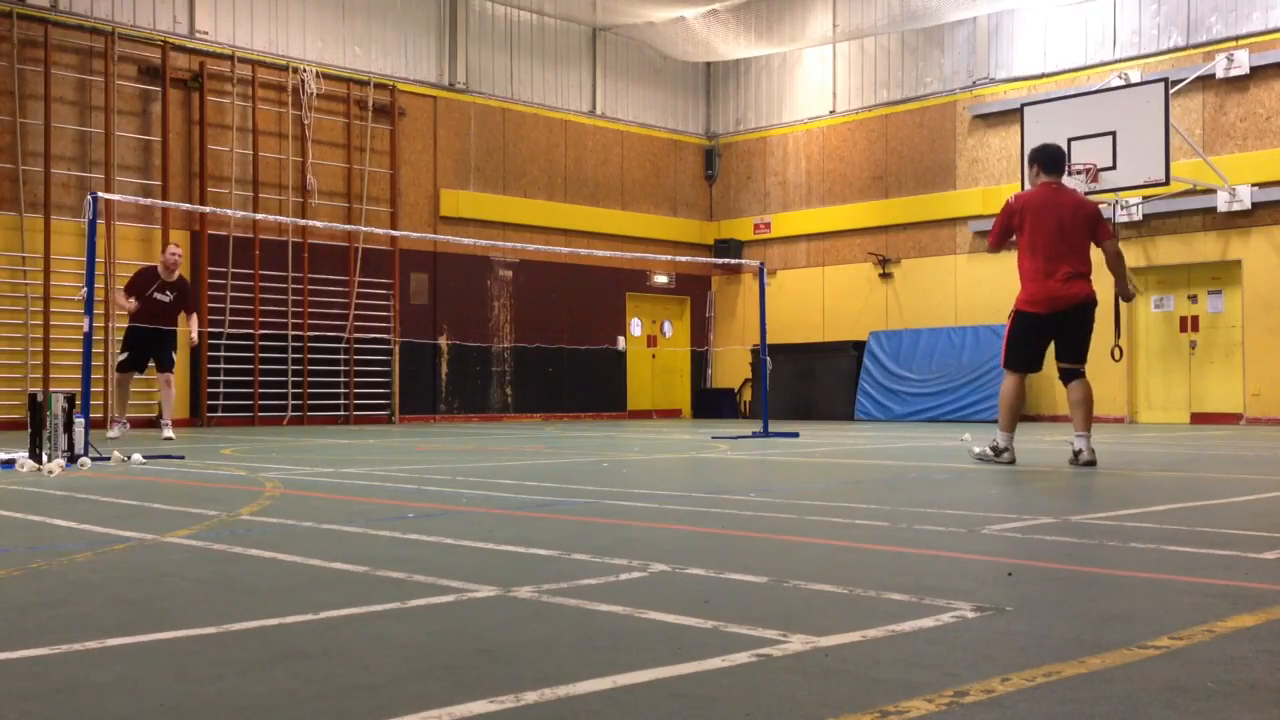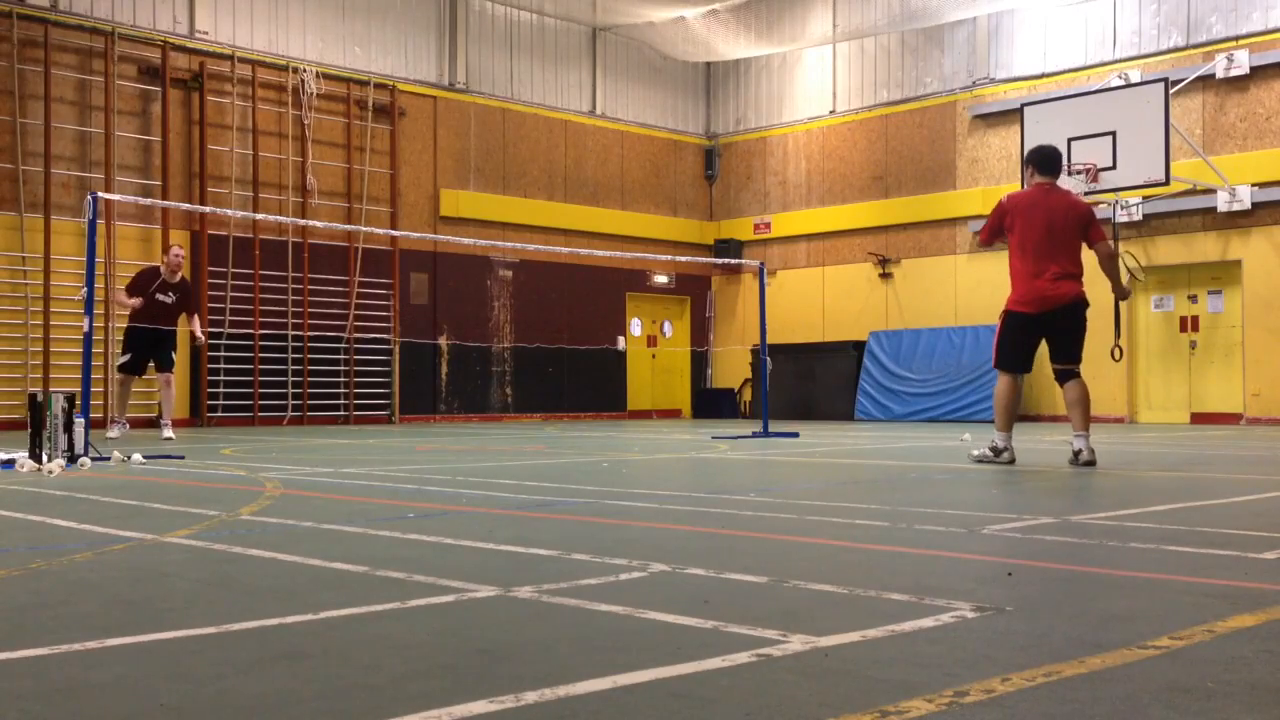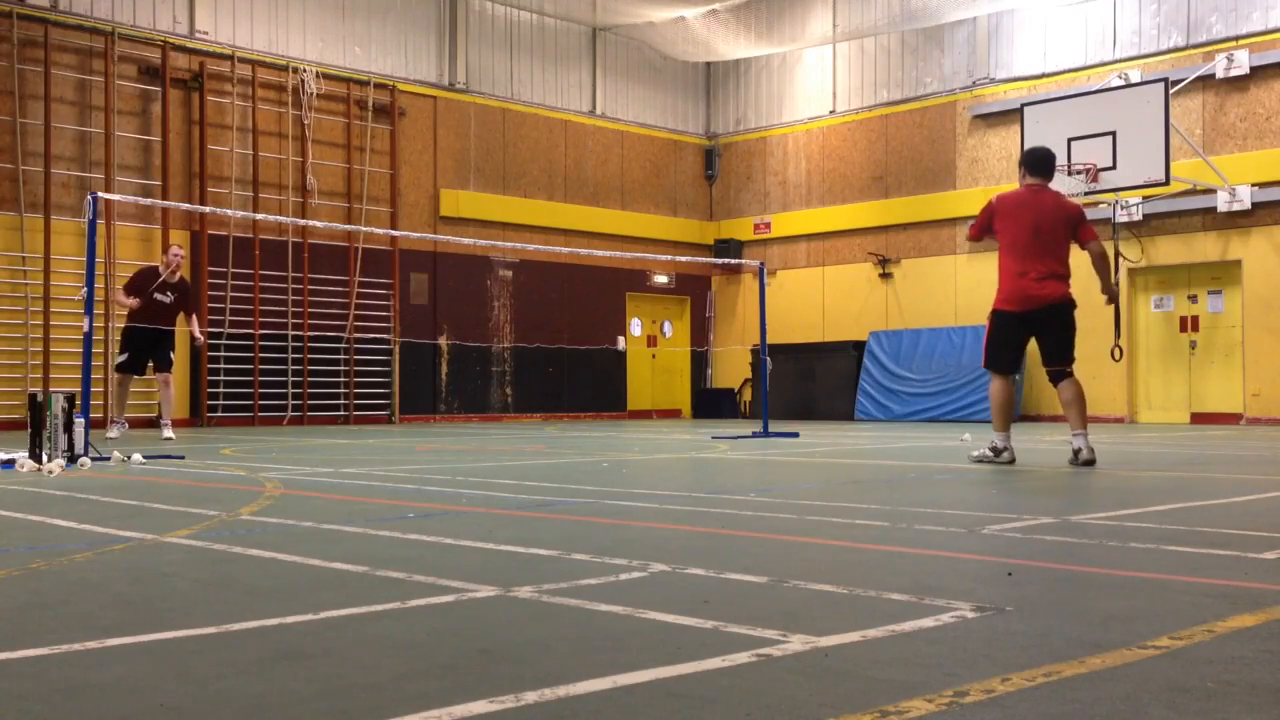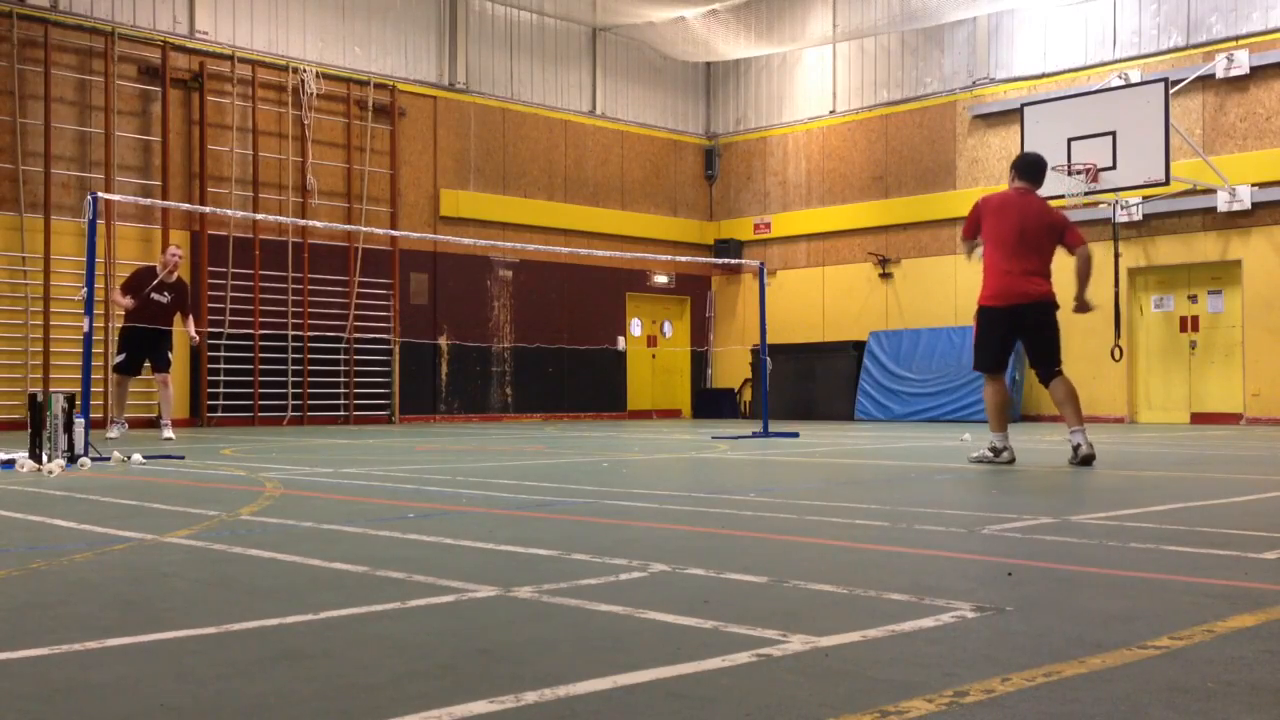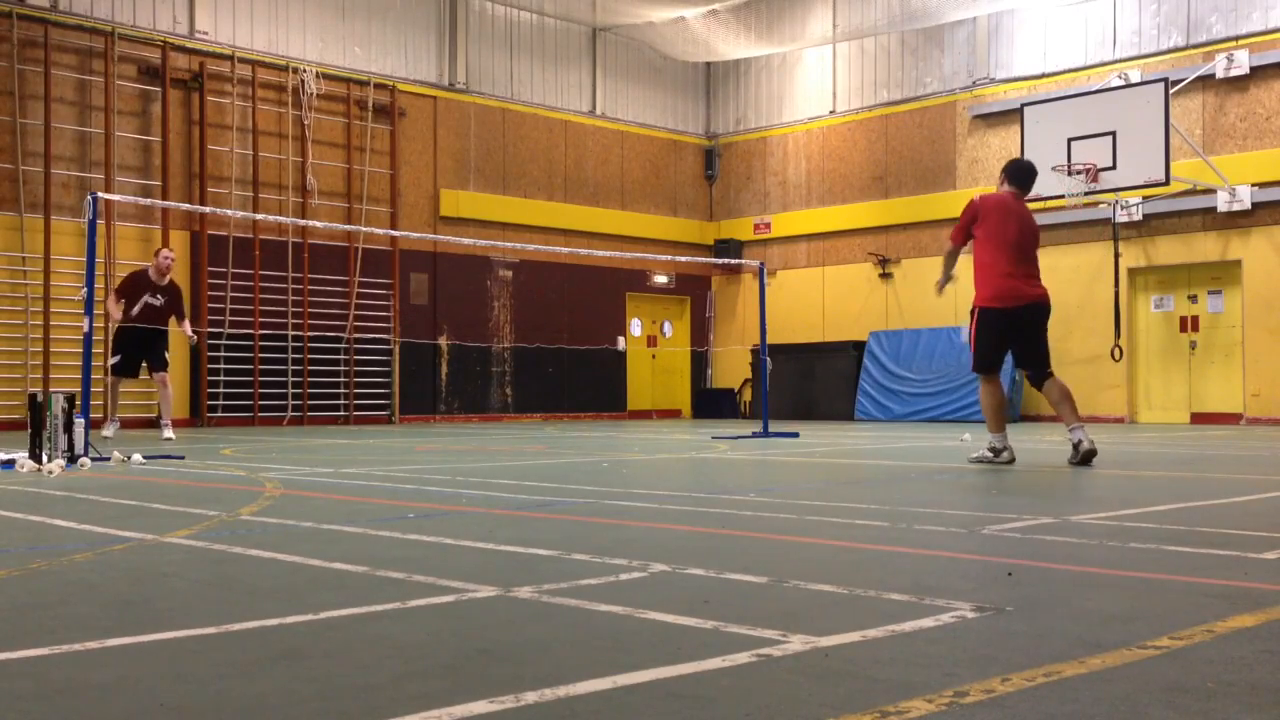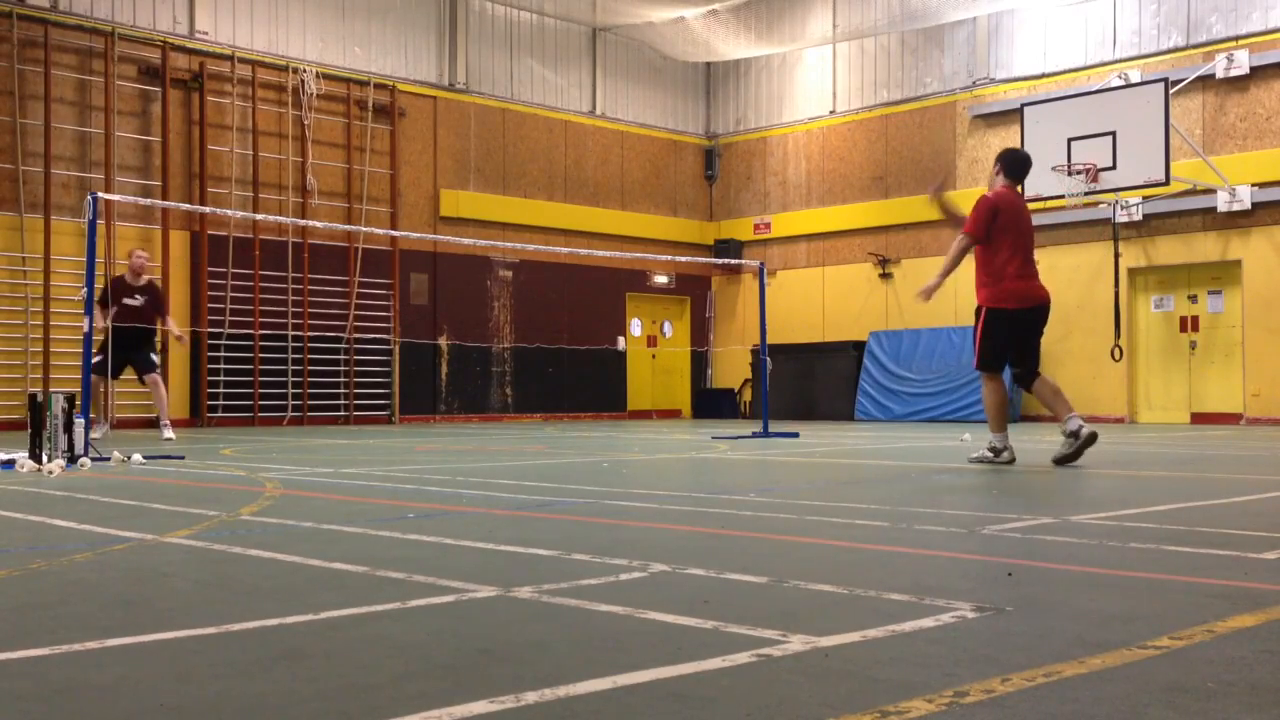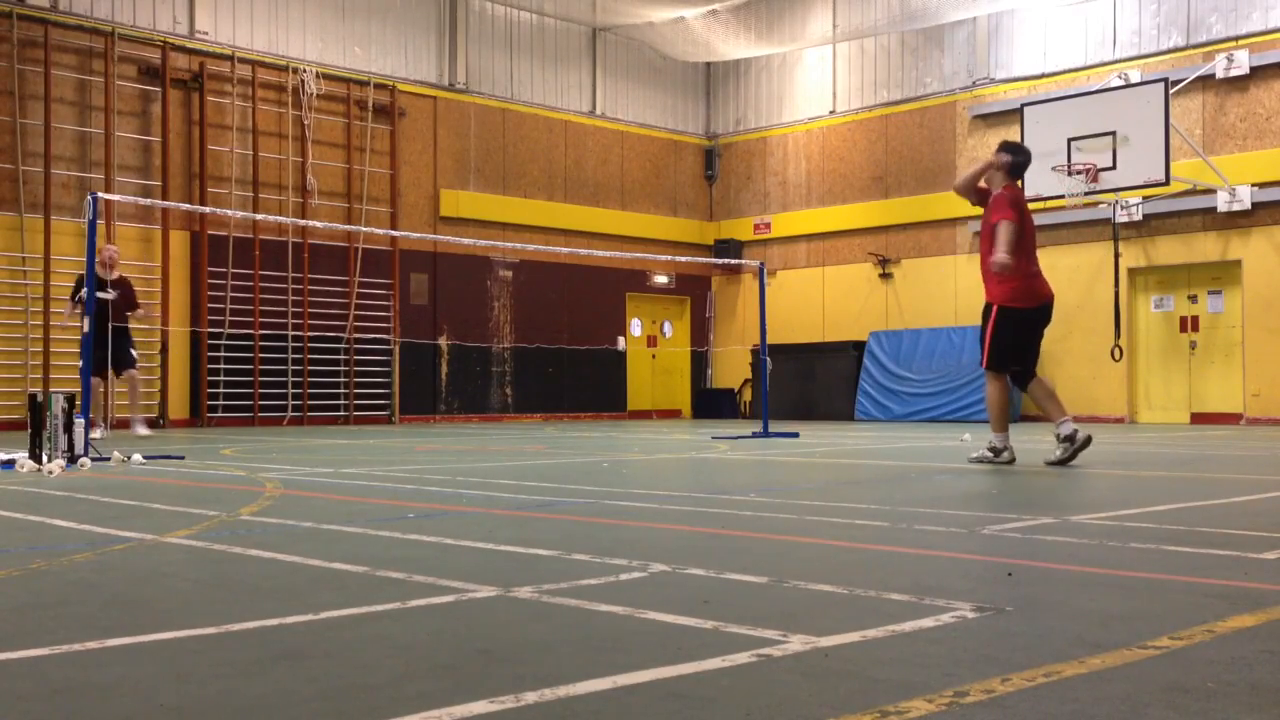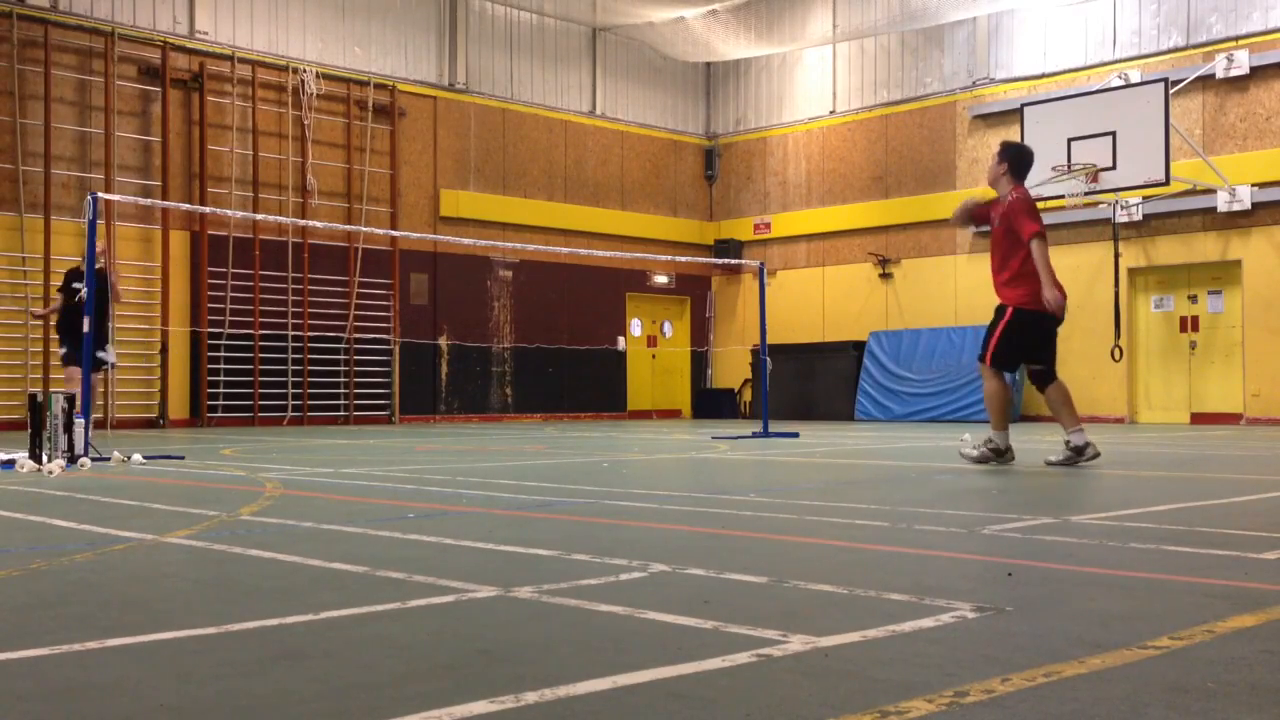
dt=0.2s
person 1, frame 1
left shoulder: (1019, 202)
right shoulder: (1086, 206)
left elbow: (993, 245)
right elbow: (1112, 251)
left wrist: (1015, 237)
right wrist: (1122, 286)
left hip: (1036, 302)
right hip: (1078, 300)
left knee: (1015, 371)
right knee: (1074, 373)
left ankle: (1003, 445)
right ankle: (1083, 446)
person 1, frame 2
left shoulder: (1012, 203)
right shoulder: (1079, 207)
left elbow: (984, 240)
right elbow: (1105, 252)
right wrist: (1117, 286)
left hip: (1026, 302)
right hip: (1069, 301)
left knee: (1008, 372)
right knee: (1069, 373)
left ankle: (1001, 445)
right ankle: (1082, 446)
person 1, frame 3
left shoulder: (1001, 203)
right shoulder: (1069, 209)
left elbow: (973, 235)
right elbow: (1096, 250)
right wrist: (1108, 286)
left hip: (1013, 302)
right hip: (1056, 302)
left knee: (1000, 373)
right knee: (1062, 373)
left ankle: (1001, 446)
right ankle: (1081, 444)
person 1, frame 4
left shoulder: (988, 203)
right shoulder: (1053, 216)
left elbow: (967, 239)
right elbow: (1083, 254)
left wrist: (974, 248)
right wrist: (1081, 296)
left hip: (997, 300)
right hip: (1039, 301)
left knee: (992, 374)
right knee: (1051, 373)
left ankle: (999, 446)
right ankle: (1080, 441)
person 1, frame 5
left shoulder: (981, 204)
right shoulder: (1030, 222)
left elbow: (953, 247)
left wrist: (945, 275)
left hip: (994, 302)
right hip: (1033, 303)
left knee: (988, 374)
right knee: (1041, 374)
left ankle: (999, 446)
right ankle: (1080, 438)
person 1, frame 6
left shoulder: (991, 200)
right shoulder: (1020, 208)
left elbow: (966, 239)
right elbow: (971, 224)
left wrist: (940, 277)
right wrist: (942, 203)
left hip: (1000, 301)
right hip: (1034, 300)
left knee: (991, 373)
right knee: (1026, 373)
left ankle: (999, 446)
right ankle: (1076, 426)
person 1, frame 7
left shoulder: (1004, 195)
right shoulder: (1005, 196)
left elbow: (1007, 225)
right elbow: (961, 188)
left wrist: (1002, 252)
right wrist: (986, 164)
left hip: (1010, 299)
right hip: (1035, 299)
left knee: (995, 371)
right knee: (1023, 373)
left ankle: (1000, 446)
right ankle: (1068, 431)
person 1, frame 8
left shoulder: (1016, 201)
right shoulder: (1001, 204)
left elbow: (1036, 240)
right elbow: (959, 219)
left wrist: (1048, 286)
right wrist: (968, 207)
left hip: (1023, 302)
right hip: (1036, 302)
left knee: (990, 366)
right knee: (1042, 373)
left ankle: (998, 444)
right ankle: (1079, 442)
person 2, frame 1
left shoulder: (183, 285)
right shoulder: (144, 274)
left elbow: (191, 313)
right elbow: (120, 295)
left wrist: (193, 333)
right wrist: (127, 305)
left hip: (165, 335)
right hip: (138, 331)
left knee: (167, 377)
right knee: (122, 376)
left ankle: (166, 425)
right ankle: (120, 420)
person 2, frame 2
left shoulder: (185, 287)
right shoulder: (147, 275)
left elbow: (192, 314)
right elbow: (120, 295)
left wrist: (198, 333)
right wrist: (130, 303)
left hip: (165, 336)
right hip: (138, 332)
left knee: (166, 378)
right knee: (124, 378)
left ankle: (166, 425)
right ankle: (119, 421)
person 2, frame 3
left shoulder: (184, 286)
right shoulder: (145, 274)
left elbow: (190, 314)
right elbow: (119, 295)
left wrist: (196, 333)
right wrist: (128, 303)
left hip: (164, 336)
right hip: (136, 332)
left knee: (165, 378)
right knee: (122, 378)
left ankle: (166, 425)
right ankle: (118, 421)
person 2, frame 4
left shoulder: (181, 287)
right shoulder: (142, 274)
left elbow: (186, 315)
right elbow: (117, 294)
left wrist: (192, 332)
right wrist: (124, 303)
left hip: (161, 336)
right hip: (133, 333)
left knee: (163, 378)
right knee: (120, 378)
left ankle: (166, 425)
right ankle: (118, 422)
person 2, frame 5
left shoulder: (174, 290)
right shoulder: (135, 278)
left elbow: (181, 317)
right elbow: (113, 298)
left wrist: (188, 332)
right wrist: (115, 314)
left hip: (156, 338)
right hip: (128, 336)
left knee: (162, 378)
right knee: (113, 380)
left ankle: (166, 425)
right ankle: (112, 420)
person 2, frame 6
left shoulder: (153, 289)
right shoulder: (114, 284)
left elbow: (164, 316)
right elbow: (100, 309)
left wrist: (175, 332)
right wrist: (100, 323)
left hip: (143, 343)
right hip: (115, 341)
left knee: (154, 379)
right knee: (93, 380)
left ankle: (165, 425)
right ankle: (100, 423)
person 2, frame 7
left shoulder: (124, 283)
right shoulder: (85, 279)
left elbow: (135, 310)
right elbow: (73, 304)
left wrist: (141, 314)
right wrist: (67, 315)
left hip: (120, 338)
right hip: (94, 339)
left knee: (132, 374)
right knee: (93, 382)
left ankle: (137, 421)
right ankle: (98, 425)
person 2, frame 8
left shoulder: (105, 275)
right shoulder: (71, 273)
left elbow: (116, 299)
left wrist: (113, 279)
right wrist: (44, 312)
left hip: (96, 333)
right hip: (70, 332)
left knee: (91, 378)
right knee: (72, 373)
left ankle: (86, 417)
